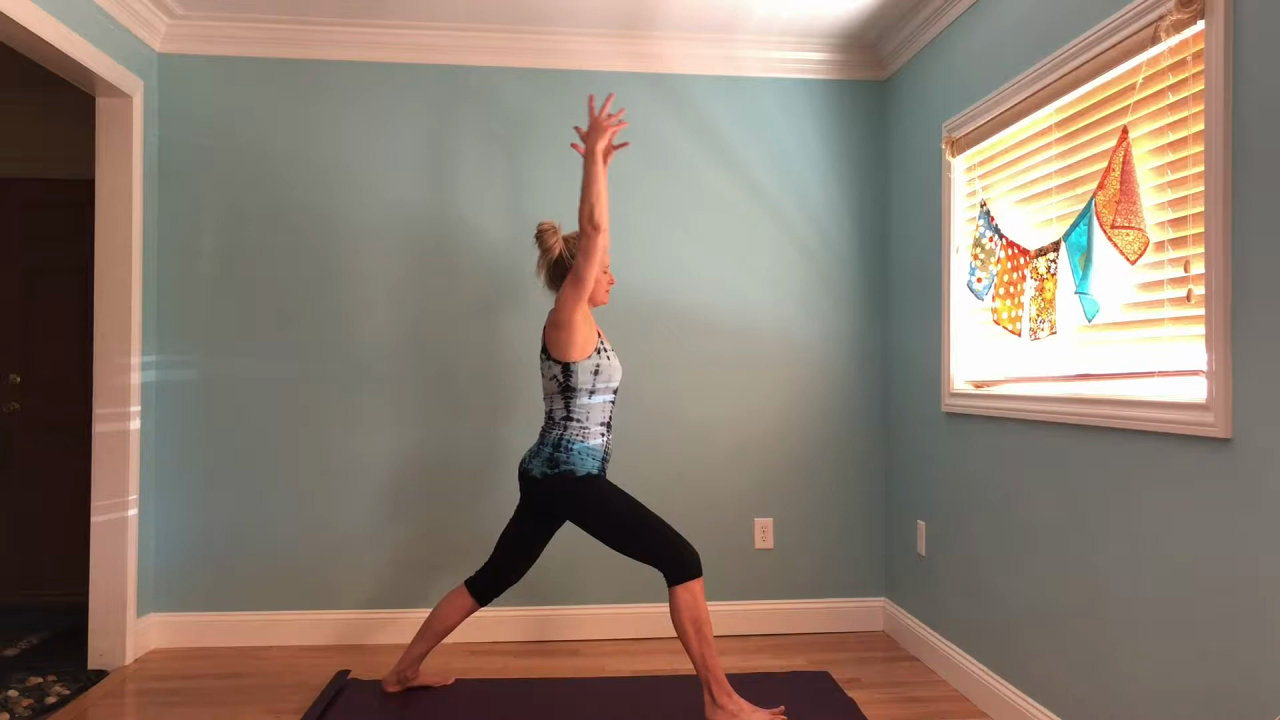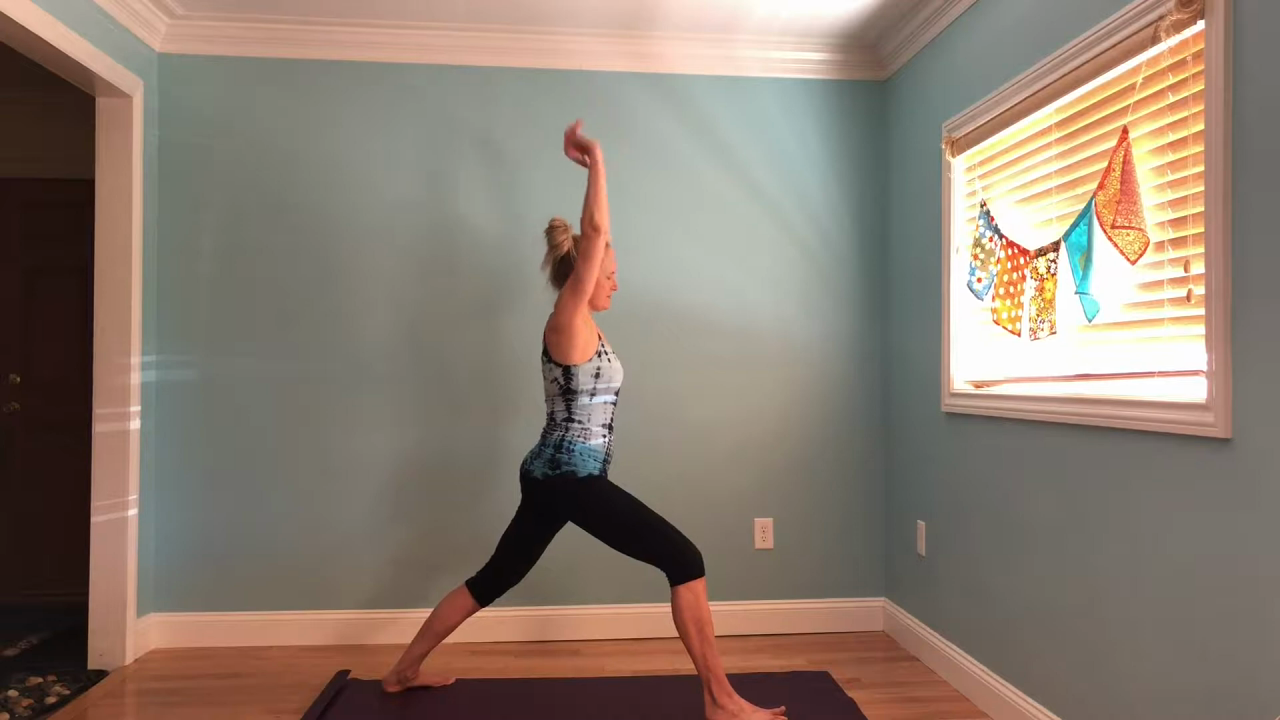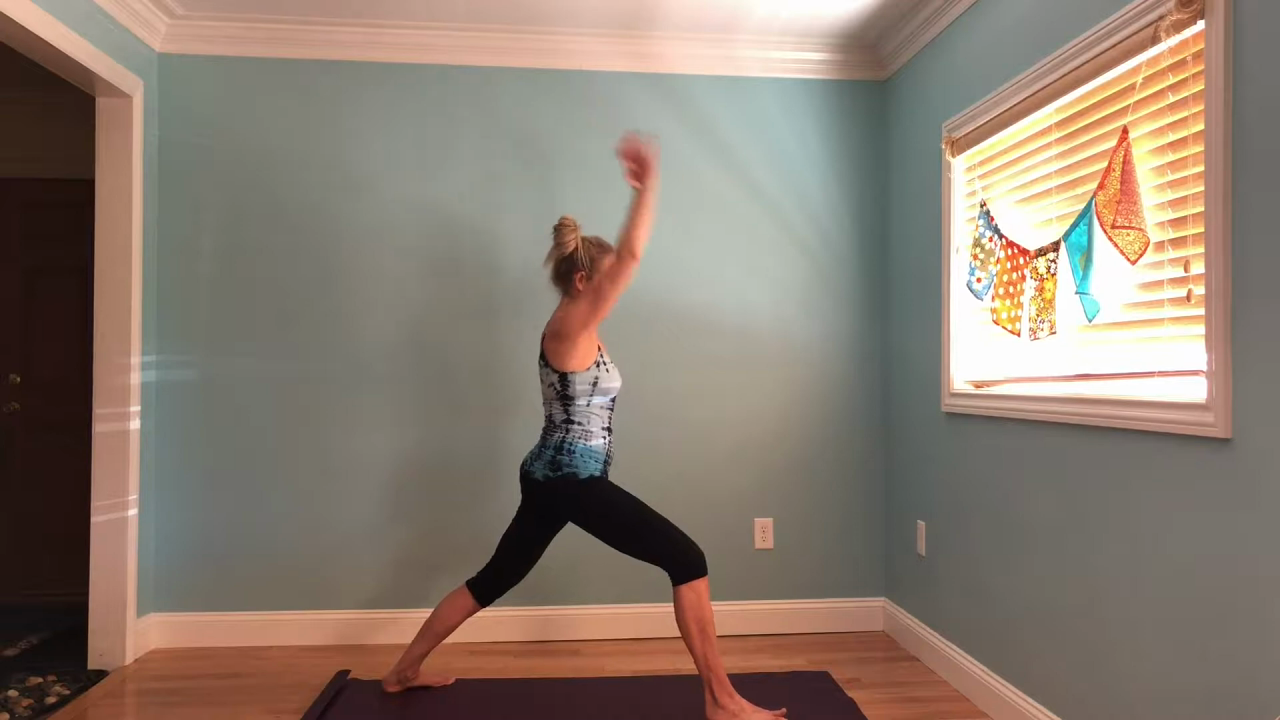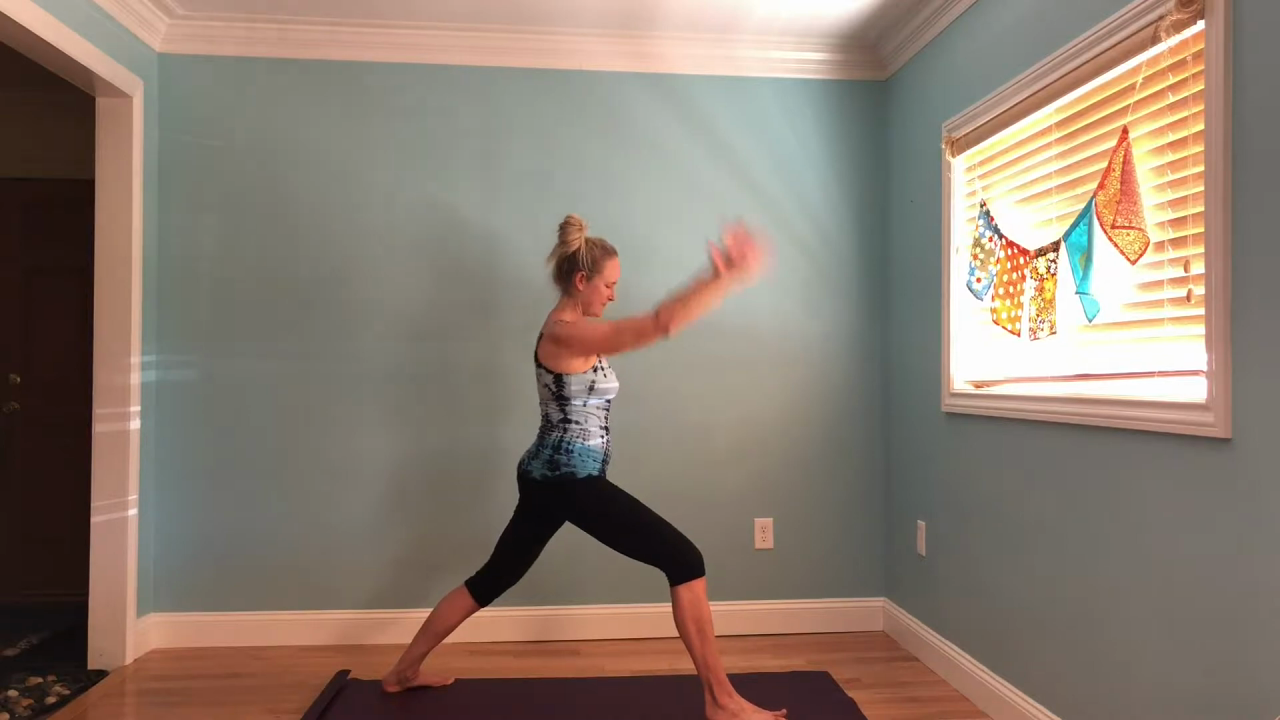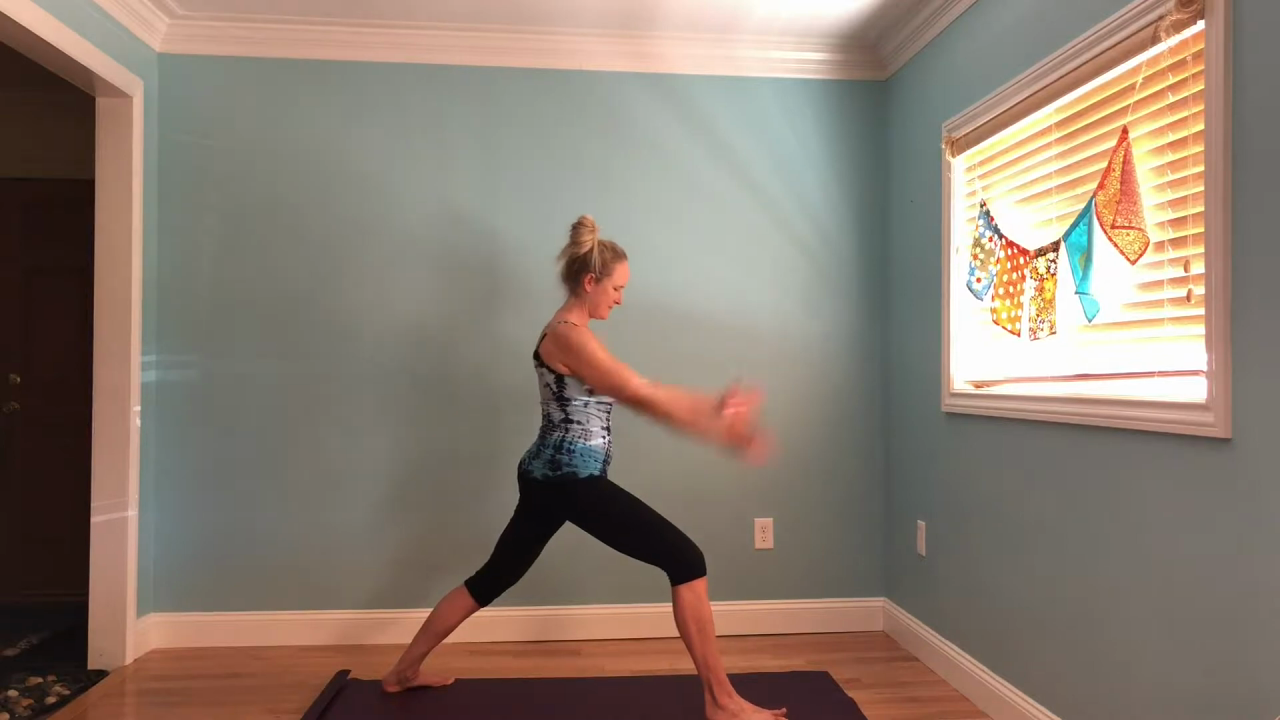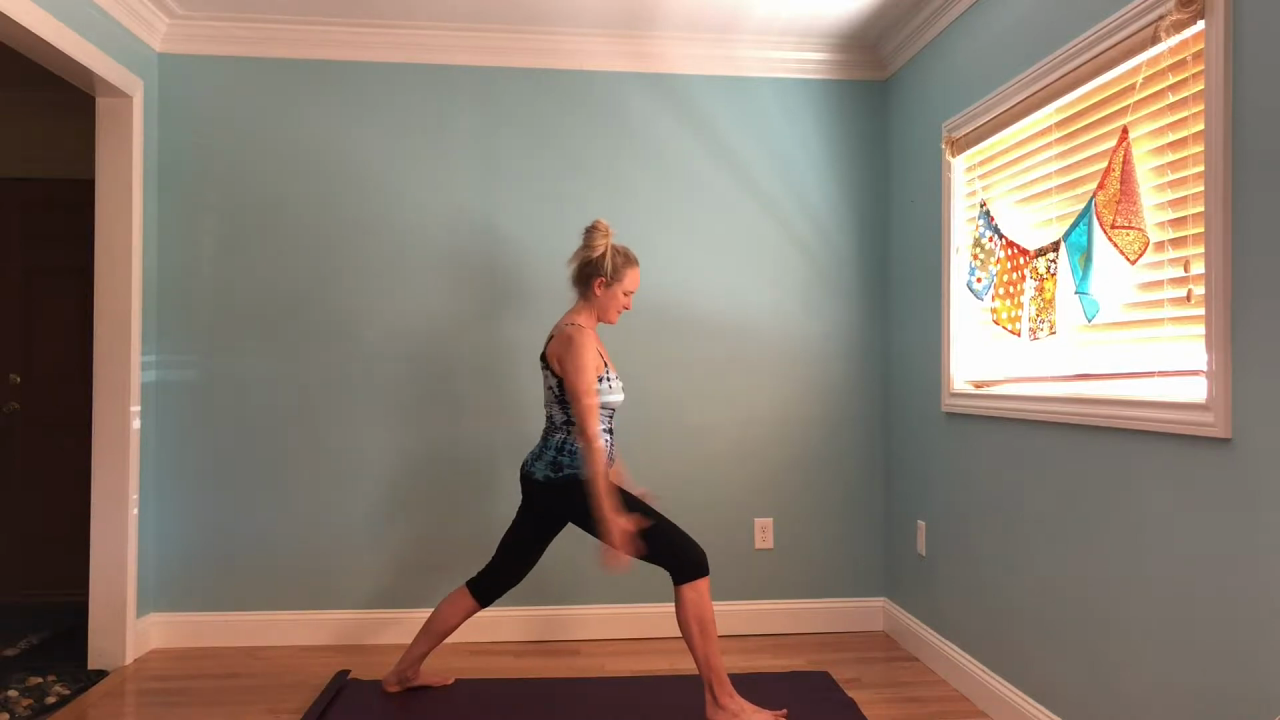
dt=0.2s
person 1, frame 1
left shoulder: (576, 323)
right shoulder: (567, 320)
left elbow: (591, 236)
right elbow: (594, 230)
left wrist: (597, 162)
right wrist: (593, 157)
left hip: (553, 474)
right hip: (569, 477)
left knee: (493, 577)
right knee: (682, 561)
left ankle: (404, 669)
person 1, frame 2
left shoulder: (577, 327)
right shoulder: (568, 324)
left elbow: (592, 240)
right elbow: (595, 233)
left wrist: (593, 167)
right wrist: (594, 164)
left hip: (556, 474)
right hip: (570, 478)
left knee: (493, 578)
right knee: (685, 561)
left ankle: (403, 670)
person 1, frame 3
left shoulder: (575, 331)
right shoulder: (569, 328)
left elbow: (616, 258)
right elbow: (630, 256)
left wrist: (638, 186)
right wrist: (647, 183)
left hip: (553, 476)
right hip: (573, 479)
left knee: (494, 578)
right knee: (687, 560)
left ankle: (404, 669)
person 1, frame 4
left shoulder: (573, 326)
right shoulder: (566, 334)
left elbow: (651, 323)
right elbow: (661, 325)
left wrist: (717, 275)
right wrist: (724, 277)
left hip: (550, 477)
right hip: (570, 478)
left knee: (491, 578)
right knee: (685, 561)
left ankle: (404, 670)
person 1, frame 5
left shoulder: (574, 331)
right shoulder: (568, 336)
left elbow: (637, 389)
right elbow: (642, 396)
left wrist: (713, 406)
right wrist: (718, 430)
left hip: (551, 475)
right hip: (571, 478)
left knee: (492, 577)
right knee: (686, 560)
left ankle: (404, 670)
person 1, frame 6
left shoulder: (579, 334)
right shoulder: (576, 338)
right elbow: (588, 432)
left wrist: (618, 483)
right wrist: (608, 513)
left hip: (552, 476)
right hip: (569, 480)
left knee: (494, 579)
right knee: (689, 561)
left ankle: (405, 670)
